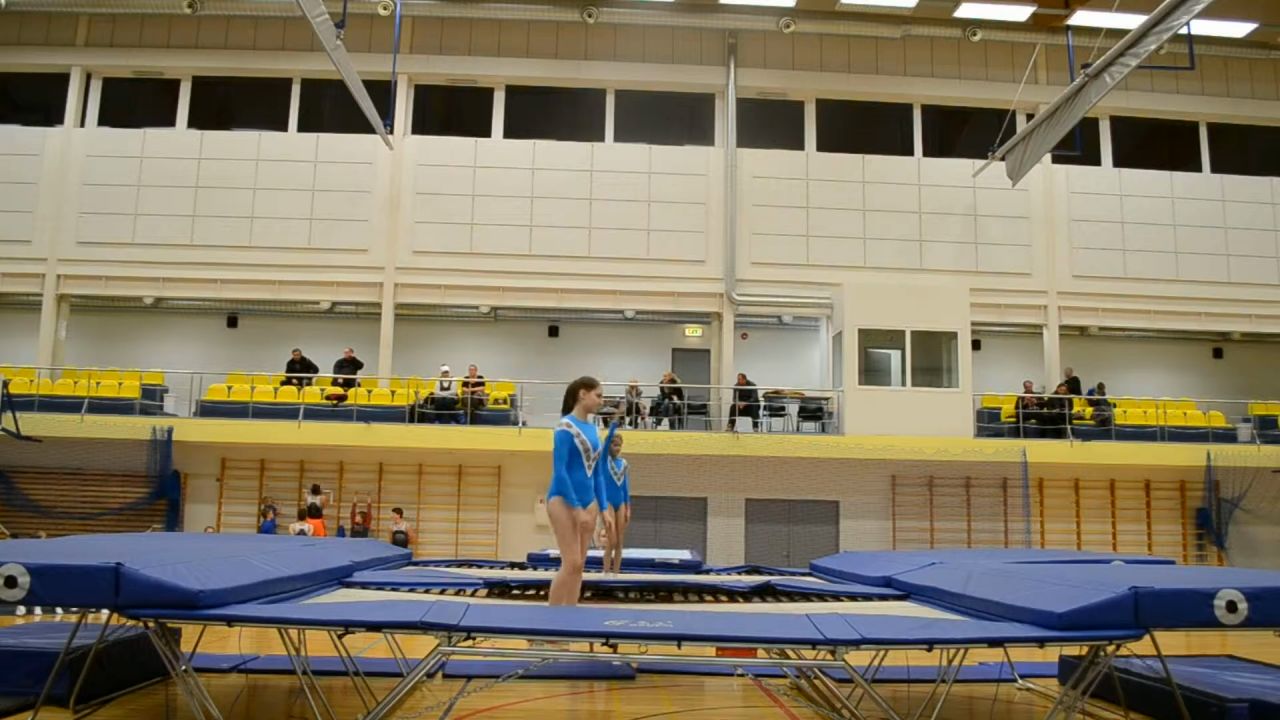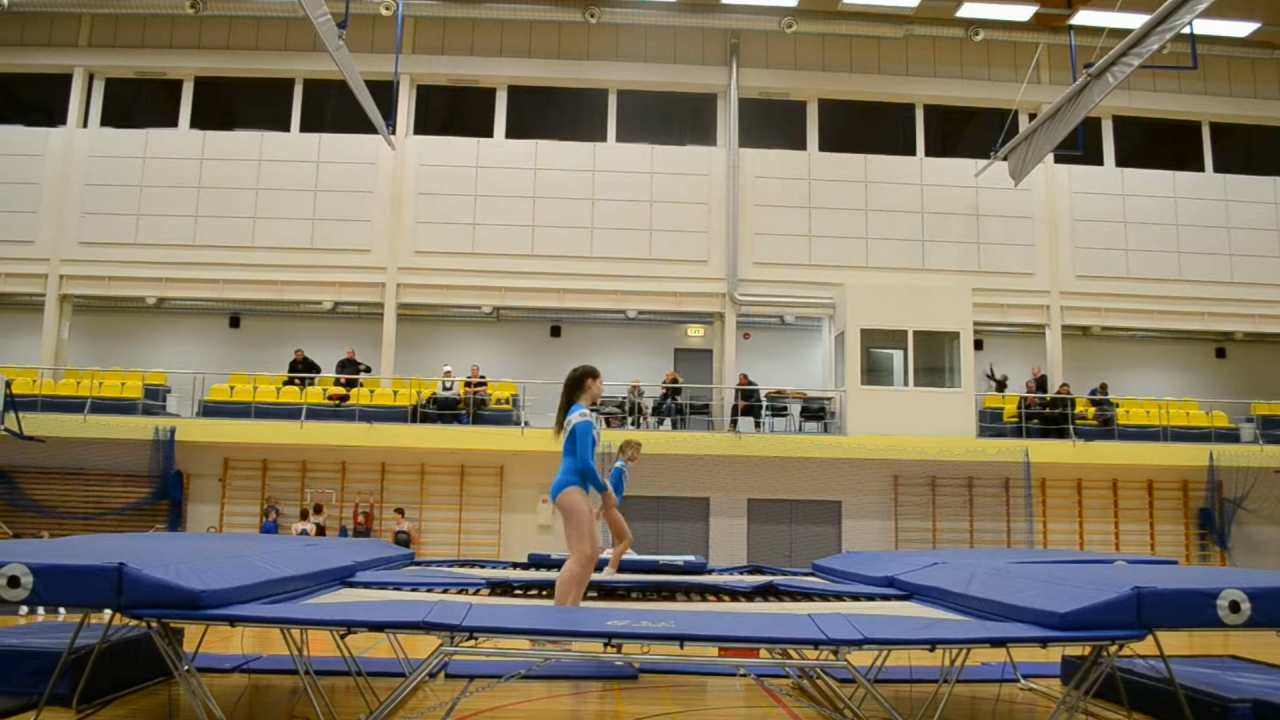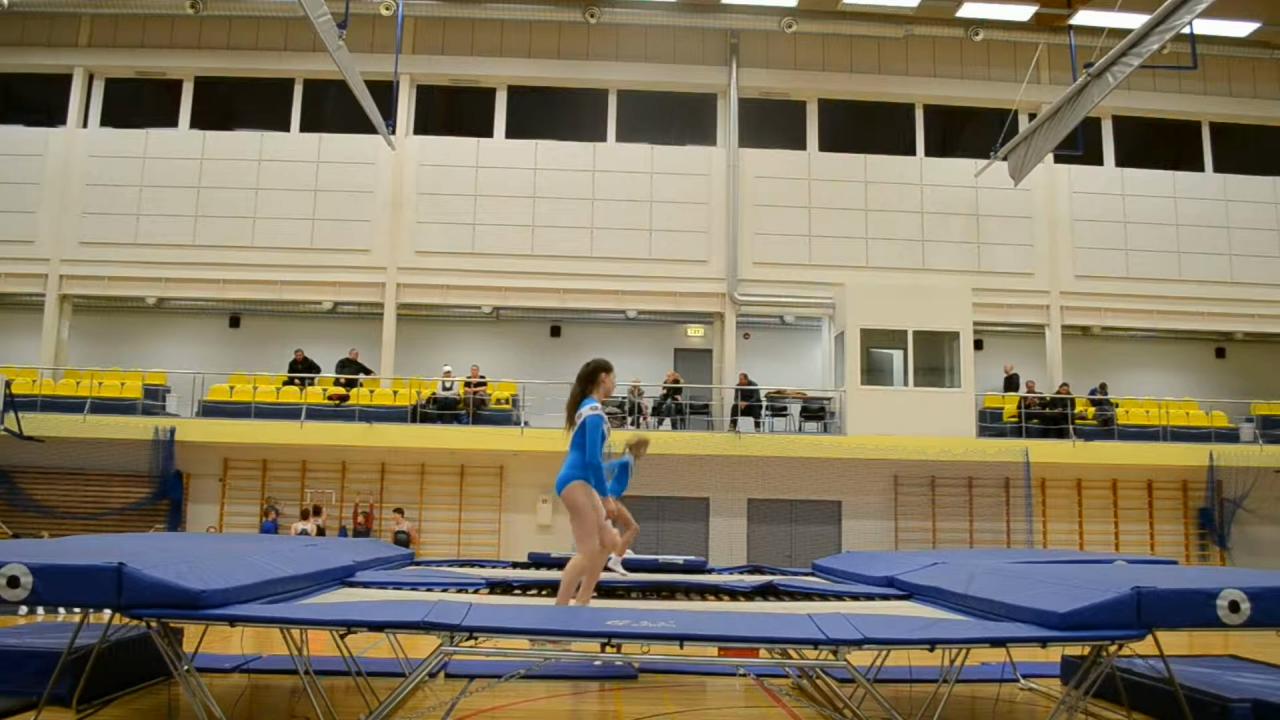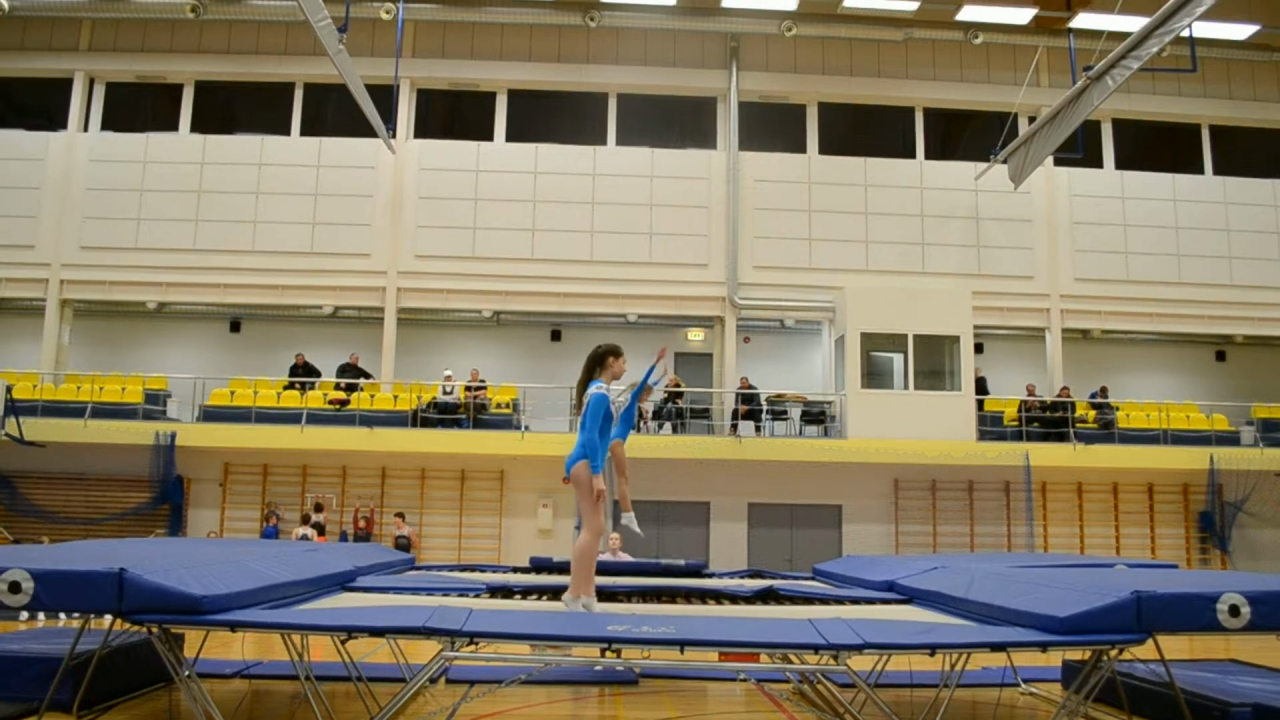
dt=0.7s
person 1, frame 1
left shoulder: (594, 431)
right shoulder: (565, 426)
right elbow: (559, 471)
left wrist: (604, 509)
right wrist: (576, 508)
left hip: (588, 501)
right hip: (563, 498)
left knee: (578, 565)
right knee: (571, 563)
person 1, frame 2
left shoulder: (576, 414)
right shoulder: (582, 415)
right elbow: (585, 462)
left wrist: (601, 486)
right wrist: (605, 490)
left hip: (574, 490)
right hip: (571, 489)
left knee: (590, 556)
right knee: (579, 556)
person 1, frame 3
left shoulder: (588, 408)
right shoulder: (594, 410)
right elbow: (593, 458)
left wrist: (601, 494)
right wrist: (606, 496)
left hip: (580, 482)
right hip: (576, 482)
left knee: (609, 541)
right knee: (588, 551)
left ankle: (581, 603)
person 1, frame 4
left shoulder: (598, 390)
right shoulder: (599, 391)
right elbow: (590, 433)
left wrist: (596, 473)
right wrist: (597, 474)
left hip: (585, 463)
right hip: (585, 462)
left knee: (593, 530)
right knee: (593, 529)
left ankle: (586, 595)
right ankle: (574, 594)
